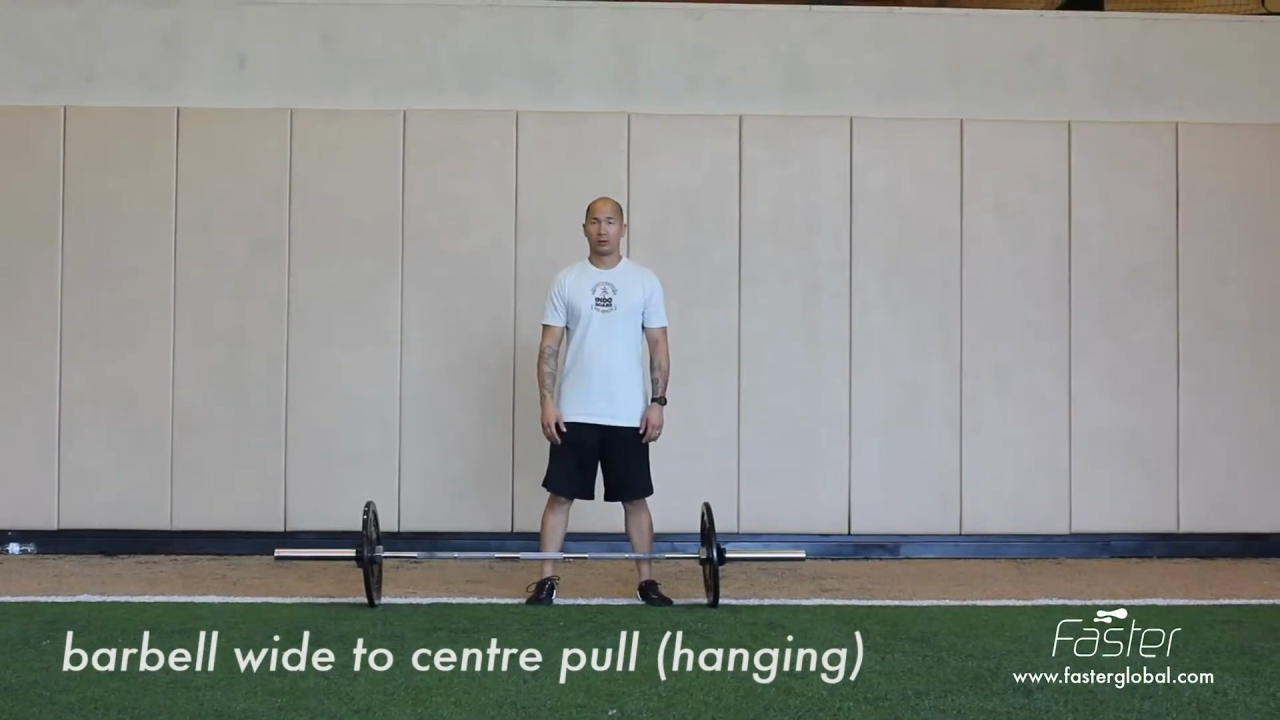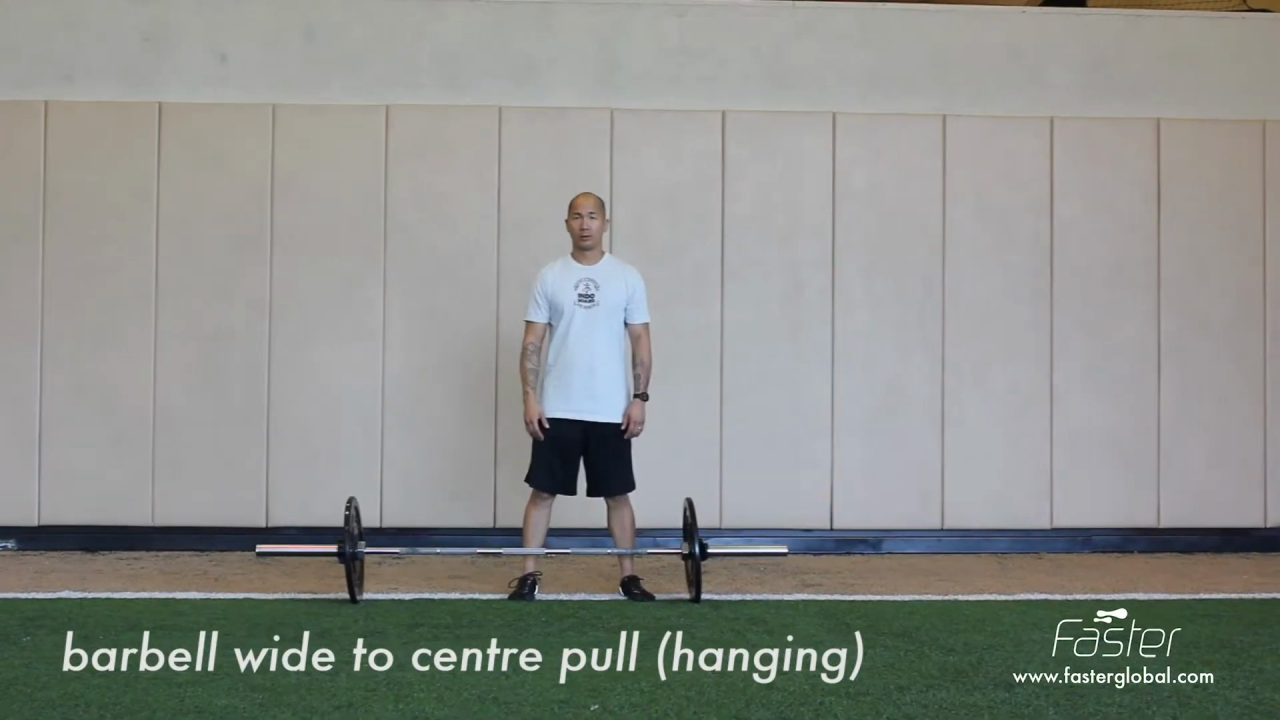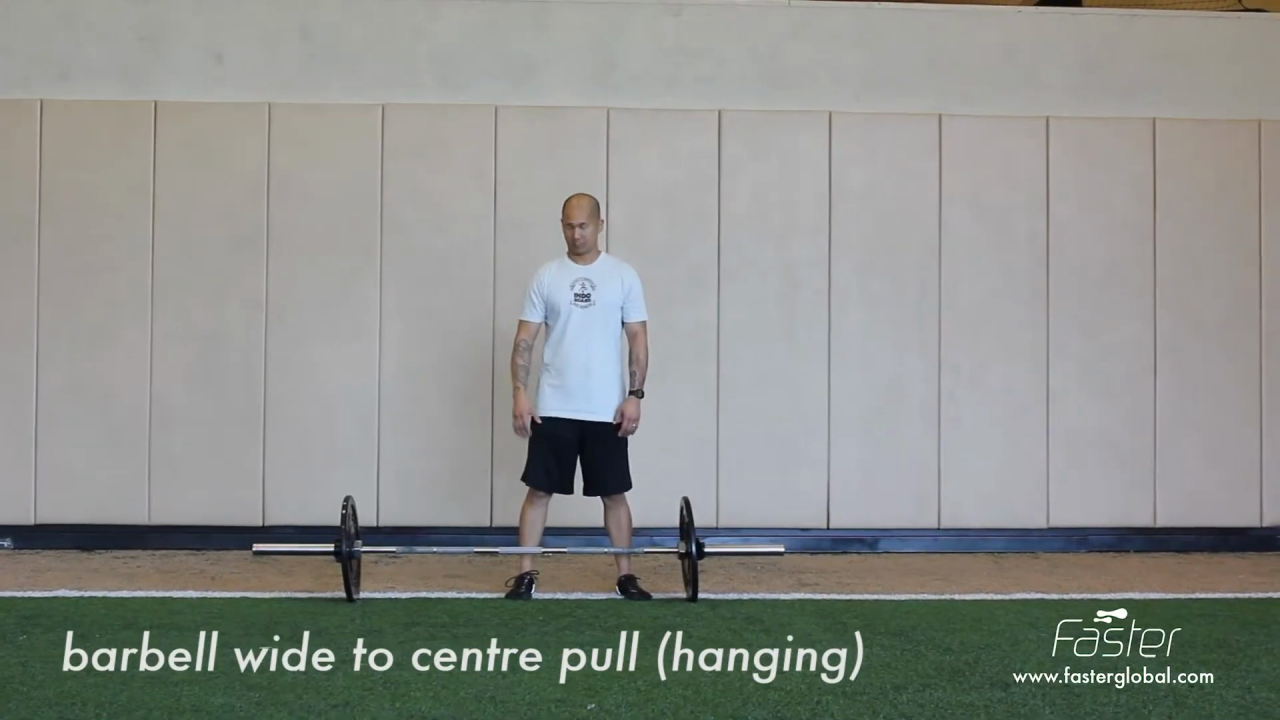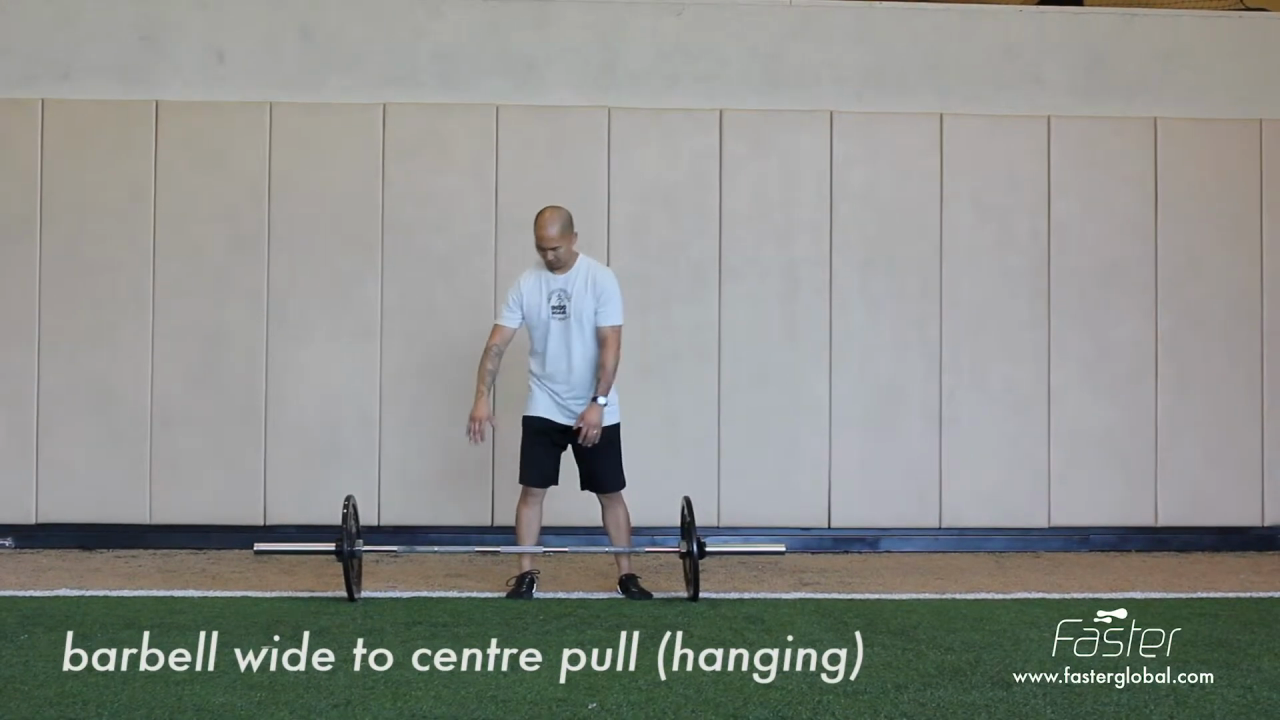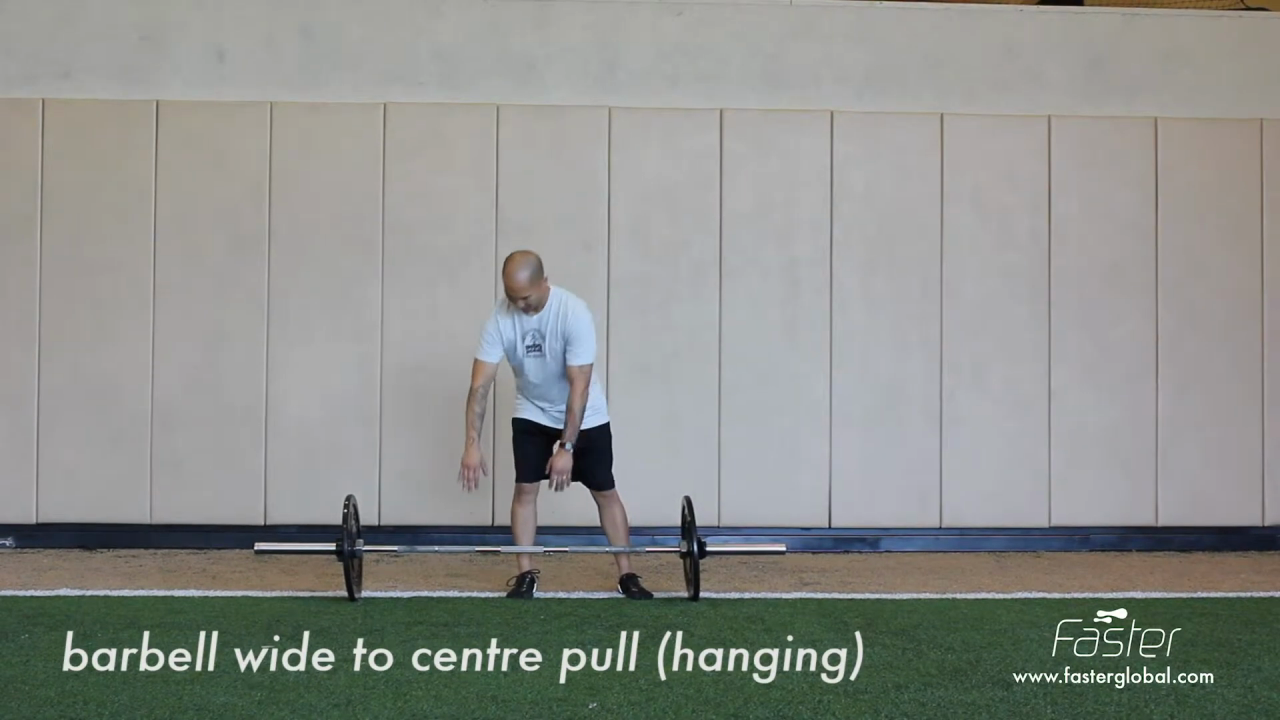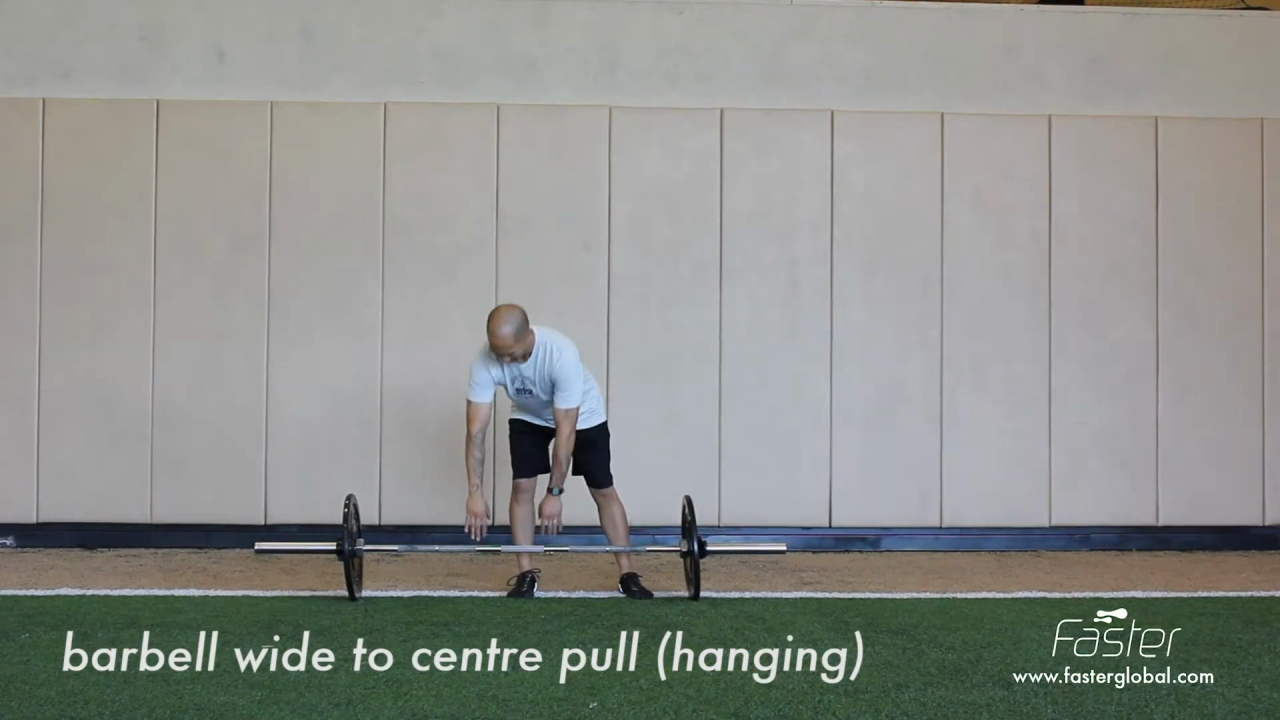
dt=0.5s
person 1, frame 1
left shoulder: (645, 280)
right shoulder: (566, 280)
left elbow: (658, 345)
right elbow: (549, 346)
left wrist: (657, 402)
right wrist: (547, 402)
left hip: (628, 415)
right hip: (575, 414)
left knee: (635, 498)
right knee: (560, 495)
left ankle: (646, 580)
right ankle: (547, 578)
person 1, frame 2
left shoulder: (627, 276)
right shoulder: (549, 276)
left elbow: (640, 342)
right elbow: (532, 342)
left wrist: (639, 399)
right wrist: (529, 398)
left hip: (611, 411)
right hip: (557, 410)
left knee: (617, 494)
right knee: (542, 491)
left ankle: (628, 575)
right ankle: (529, 574)
person 1, frame 3
left shoulder: (623, 275)
right shoulder: (546, 276)
left elbow: (637, 339)
right elbow: (524, 339)
left wrist: (634, 395)
right wrist: (520, 393)
left hip: (607, 409)
right hip: (553, 408)
left knee: (614, 493)
right knee: (539, 490)
left ankle: (625, 575)
right ankle: (526, 574)
person 1, frame 4
left shoulder: (600, 278)
right shoulder: (526, 282)
left elbow: (610, 345)
right elbow: (497, 343)
left wrist: (597, 404)
right wrist: (483, 397)
left hip: (596, 410)
right hip: (543, 408)
left knee: (610, 492)
right knee: (532, 490)
left ankle: (626, 574)
right ankle: (526, 574)
person 1, frame 5
left shoulder: (573, 312)
right shoulder: (499, 317)
left elbow: (579, 386)
right elbow: (480, 383)
left wrist: (566, 448)
right wrist: (472, 444)
left hip: (585, 416)
right hip: (532, 412)
left knee: (604, 490)
right knee: (525, 488)
left ankle: (626, 574)
right ankle: (526, 574)
person 1, frame 6
left shoulder: (561, 353)
right shoulder: (484, 361)
left elbow: (566, 429)
right elbow: (476, 430)
left wrist: (554, 492)
right wrist: (475, 491)
left hip: (584, 414)
right hip: (529, 415)
left knee: (603, 490)
right knee: (522, 486)
left ankle: (627, 574)
right ankle: (526, 573)
